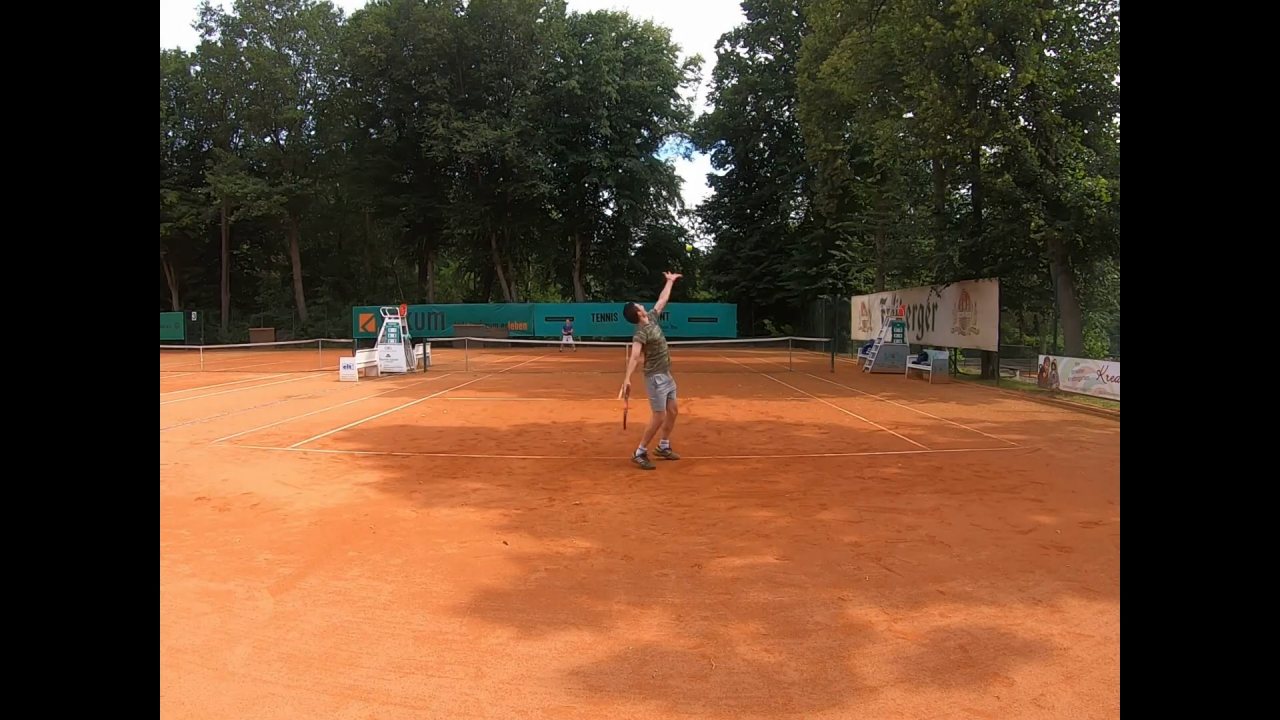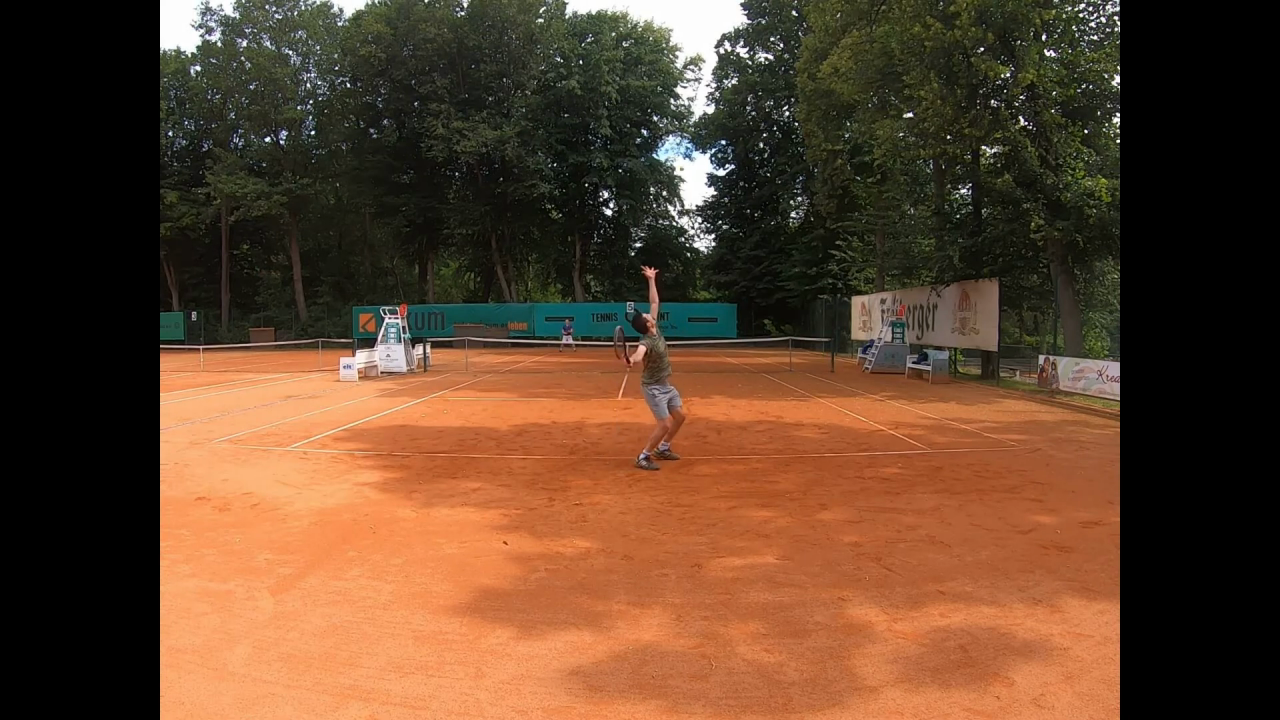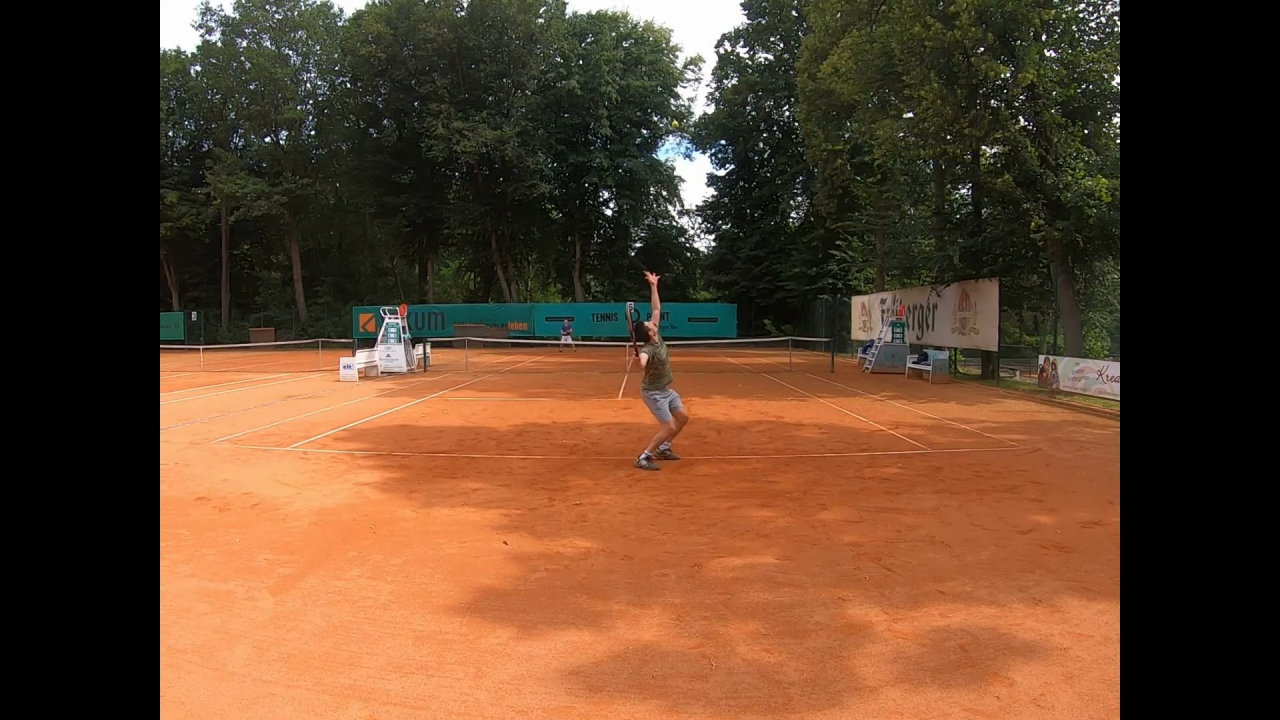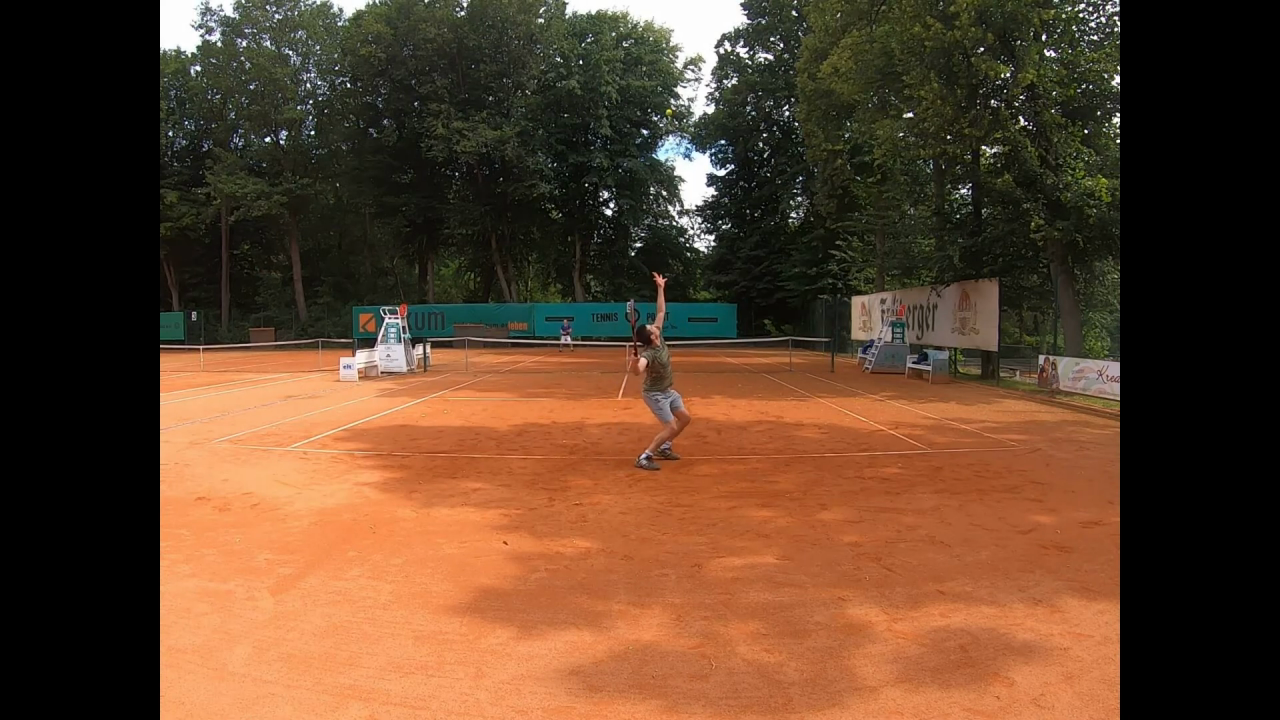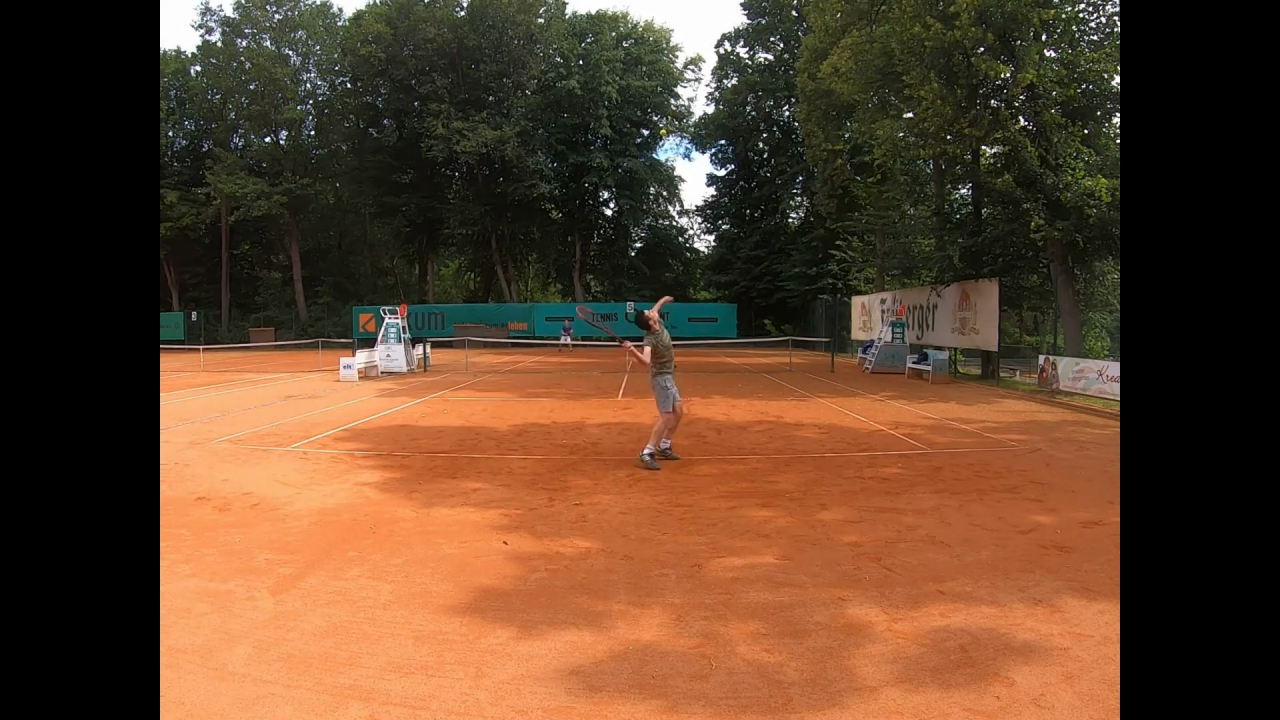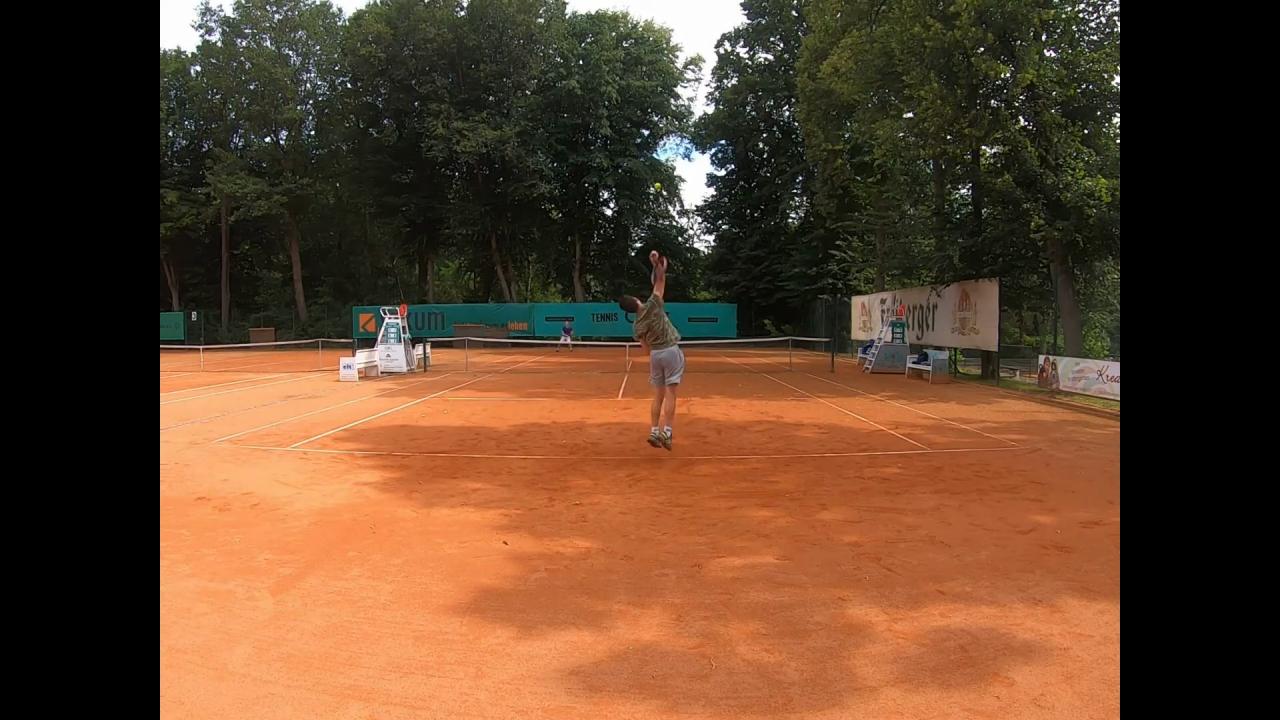
dt=0.2s
person 1, frame 1
left shoulder: (651, 320)
right shoulder: (640, 334)
left elbow: (663, 300)
right elbow: (633, 357)
left wrist: (670, 281)
right wrist: (627, 380)
left hip: (665, 376)
right hip: (655, 378)
left knee: (673, 412)
right knee: (659, 417)
left ankle: (663, 448)
right ankle: (639, 454)
person 1, frame 2
left shoulder: (655, 331)
right shoulder: (646, 342)
left elbow: (655, 303)
right elbow: (639, 354)
left wrist: (651, 280)
right wrist: (632, 360)
left hip: (666, 386)
right hip: (653, 388)
left knee: (680, 417)
right knee: (664, 425)
left ankle: (662, 449)
right ankle: (642, 457)
person 1, frame 3
left shoulder: (656, 336)
right shoulder: (648, 349)
left elbow: (656, 309)
right elbow: (642, 362)
left wrist: (653, 286)
right wrist: (640, 361)
left hip: (666, 390)
right hip: (653, 393)
left knee: (683, 417)
right knee: (669, 427)
left ankle: (663, 449)
right ankle: (644, 457)
person 1, frame 4
left shoulder: (659, 340)
right shoulder: (648, 354)
left elbow: (660, 312)
right elbow: (638, 371)
left wrist: (660, 288)
right wrist: (634, 362)
left hip: (667, 391)
right hip: (655, 394)
left knee: (685, 418)
right knee: (670, 428)
left ankle: (663, 449)
right ankle: (644, 458)
person 1, frame 5
left shoulder: (654, 322)
right shoulder: (651, 340)
left elbow: (653, 311)
right elbow: (645, 361)
left wrist: (661, 302)
right wrist: (632, 350)
left hip: (666, 377)
right hip: (662, 379)
left knee: (678, 412)
right knee: (665, 418)
left ankle: (664, 447)
right ankle: (645, 455)
person 1, frame 6
left shoulder: (638, 327)
right shoulder: (652, 307)
right elbow: (659, 283)
right wrist: (660, 266)
left hip: (656, 355)
right hip: (671, 352)
left knee: (658, 396)
right knee: (671, 396)
left ankle: (655, 432)
right ankle: (666, 432)
